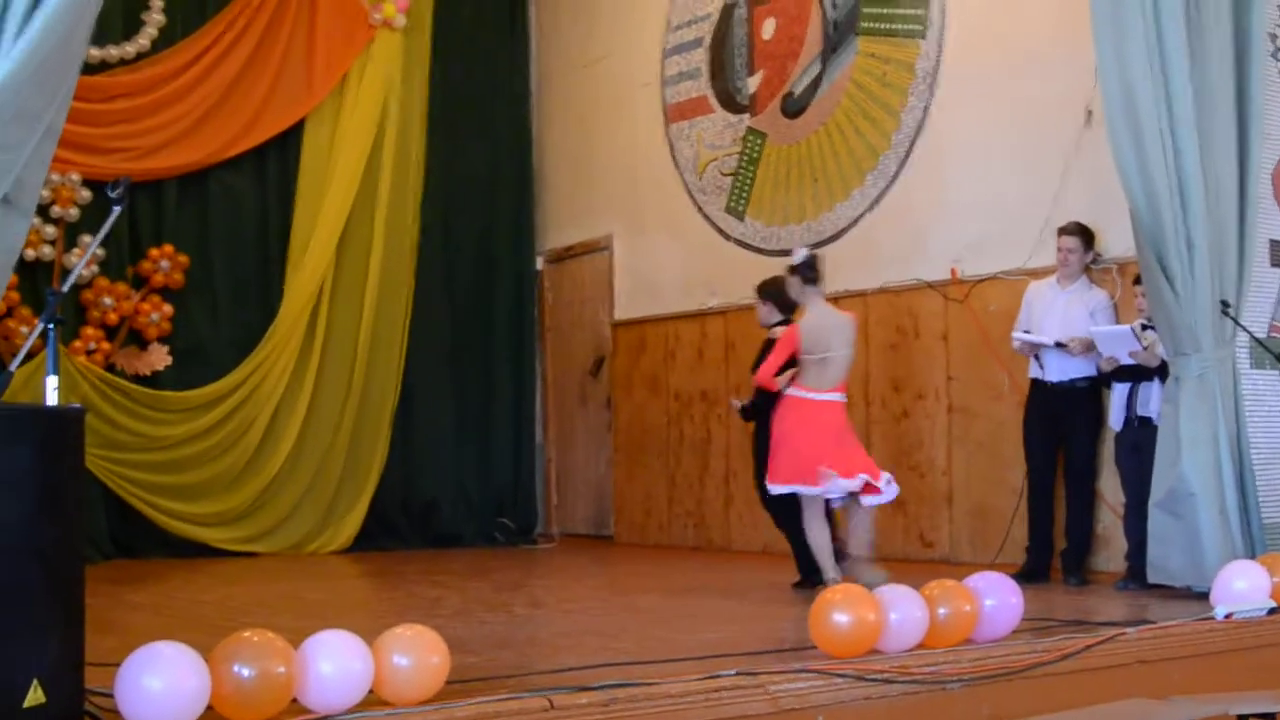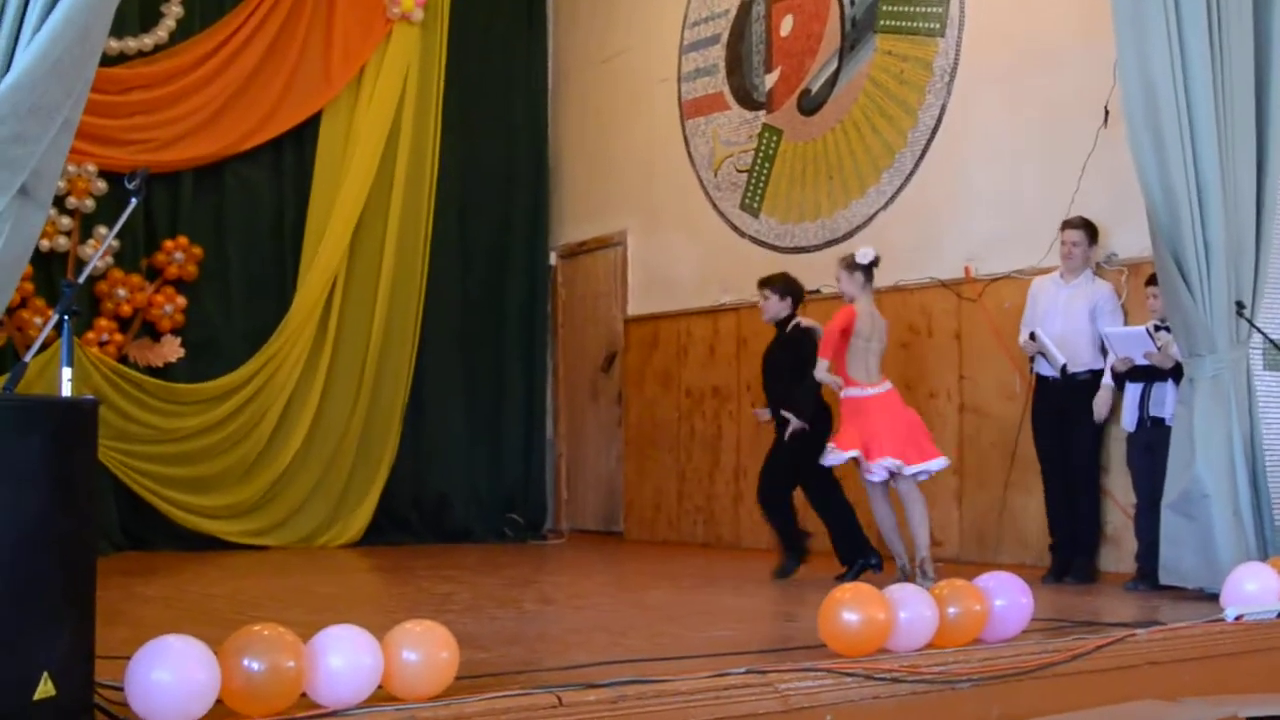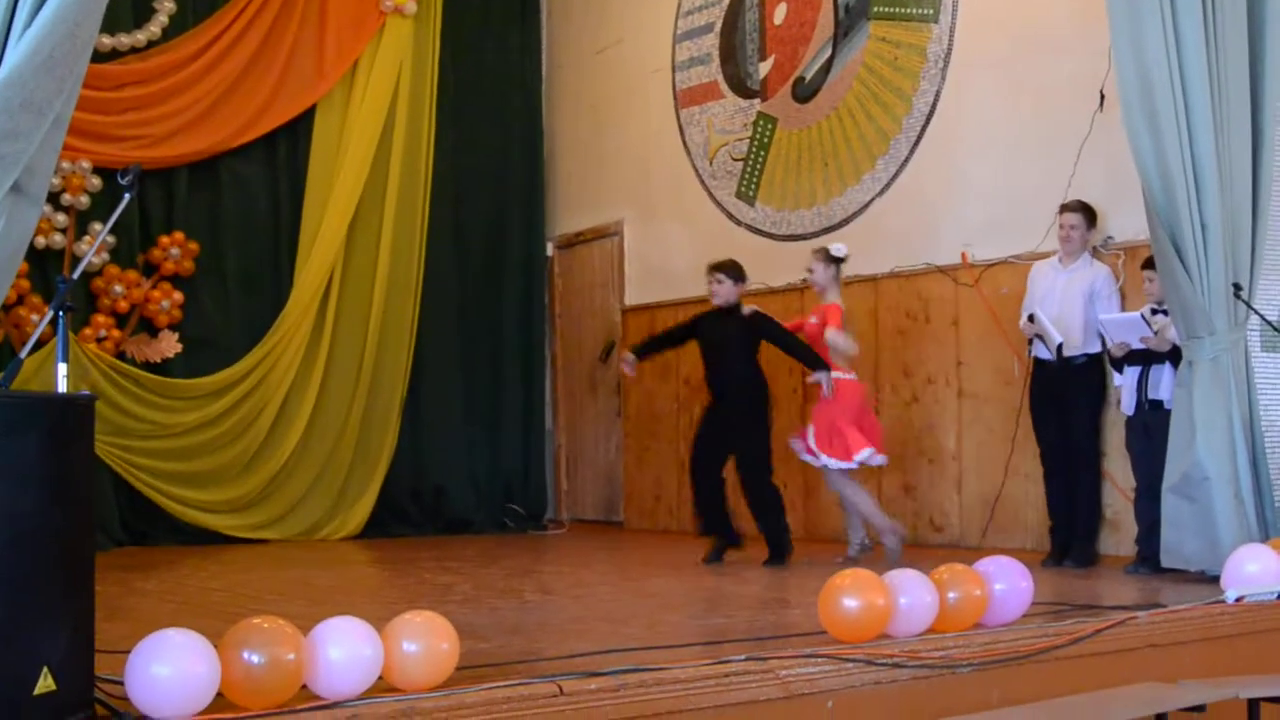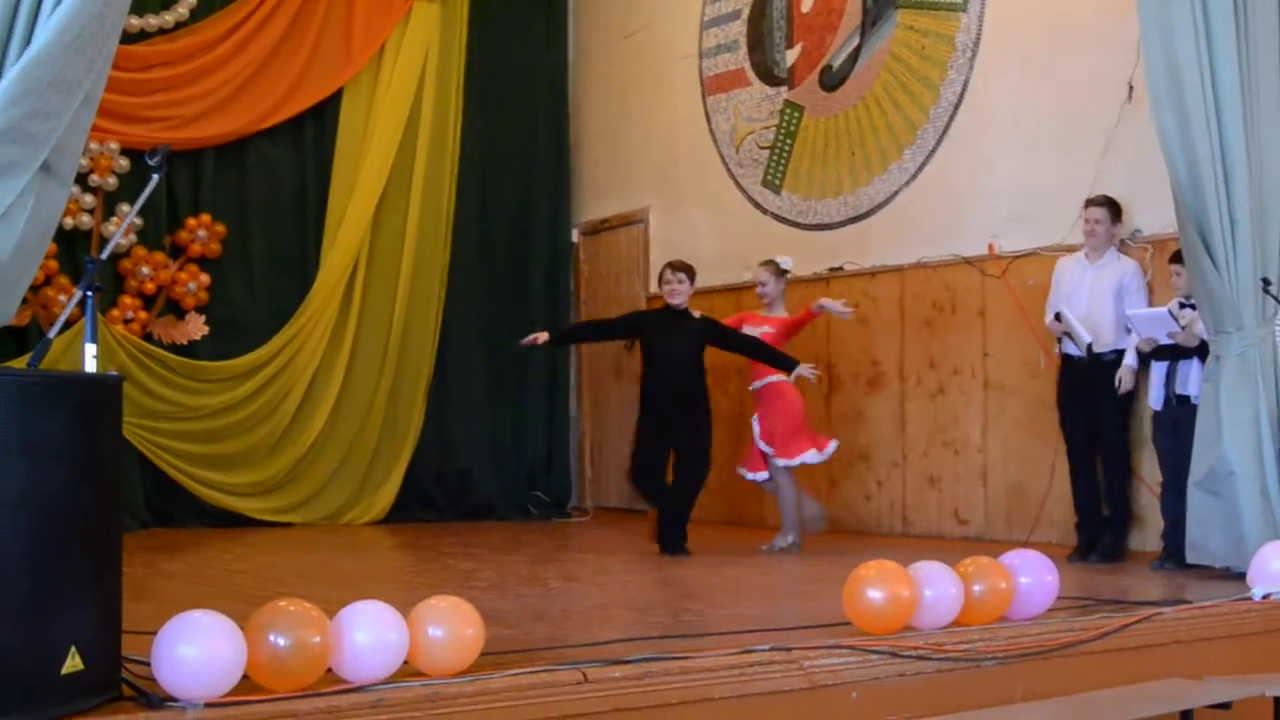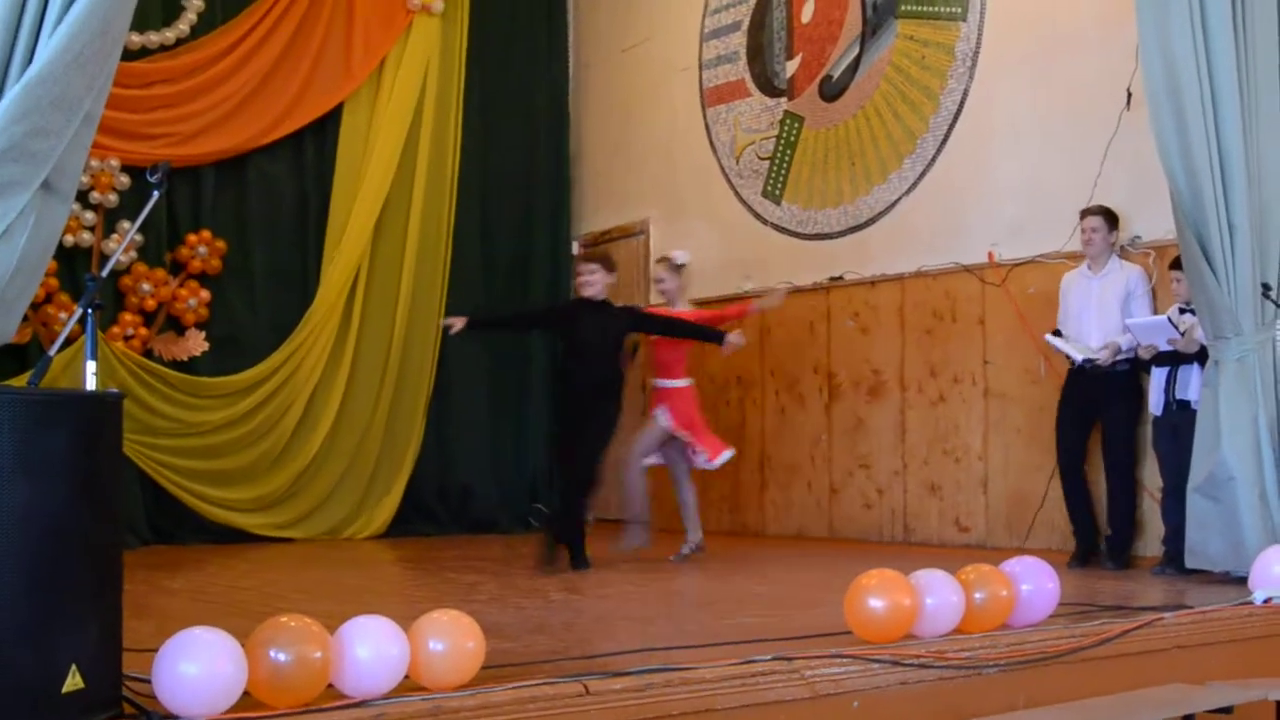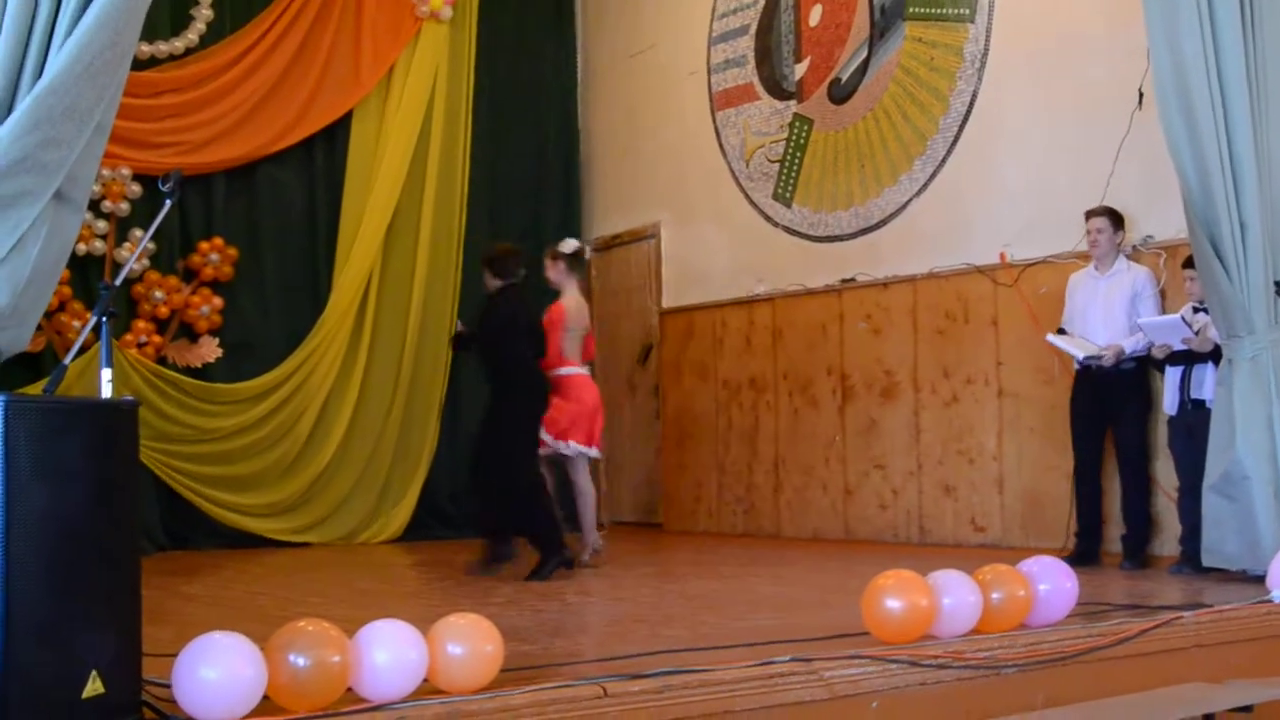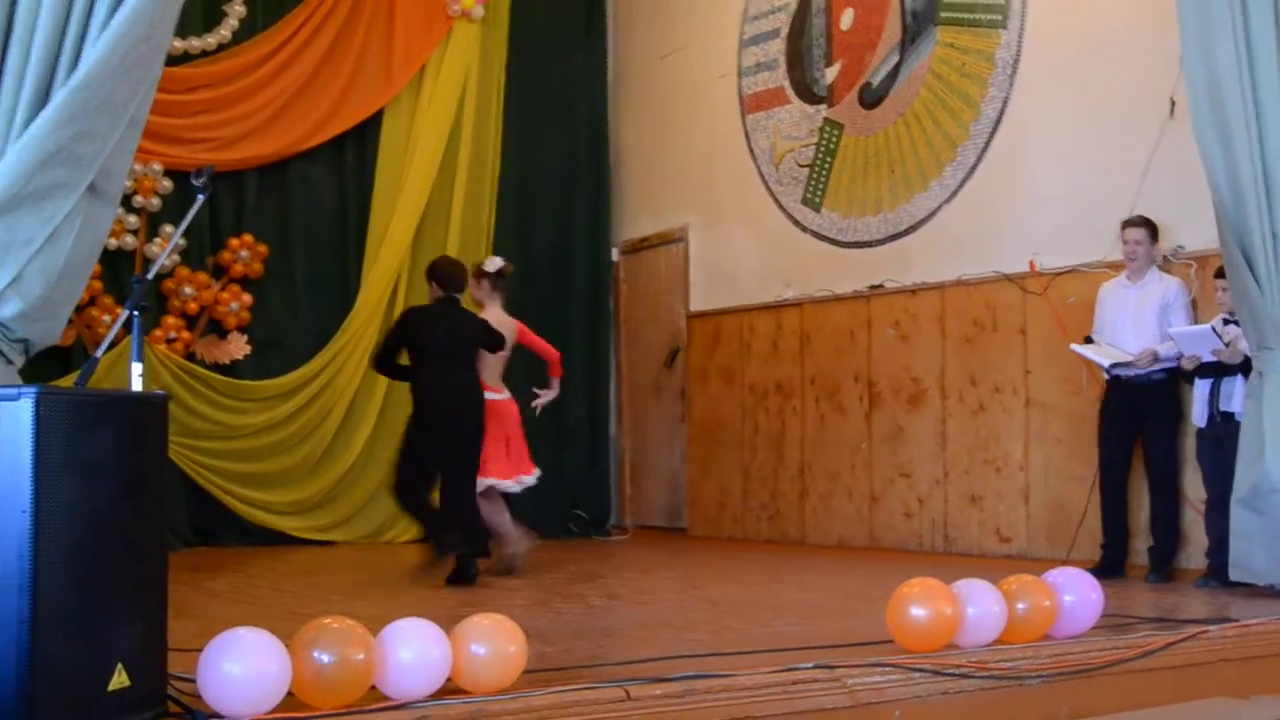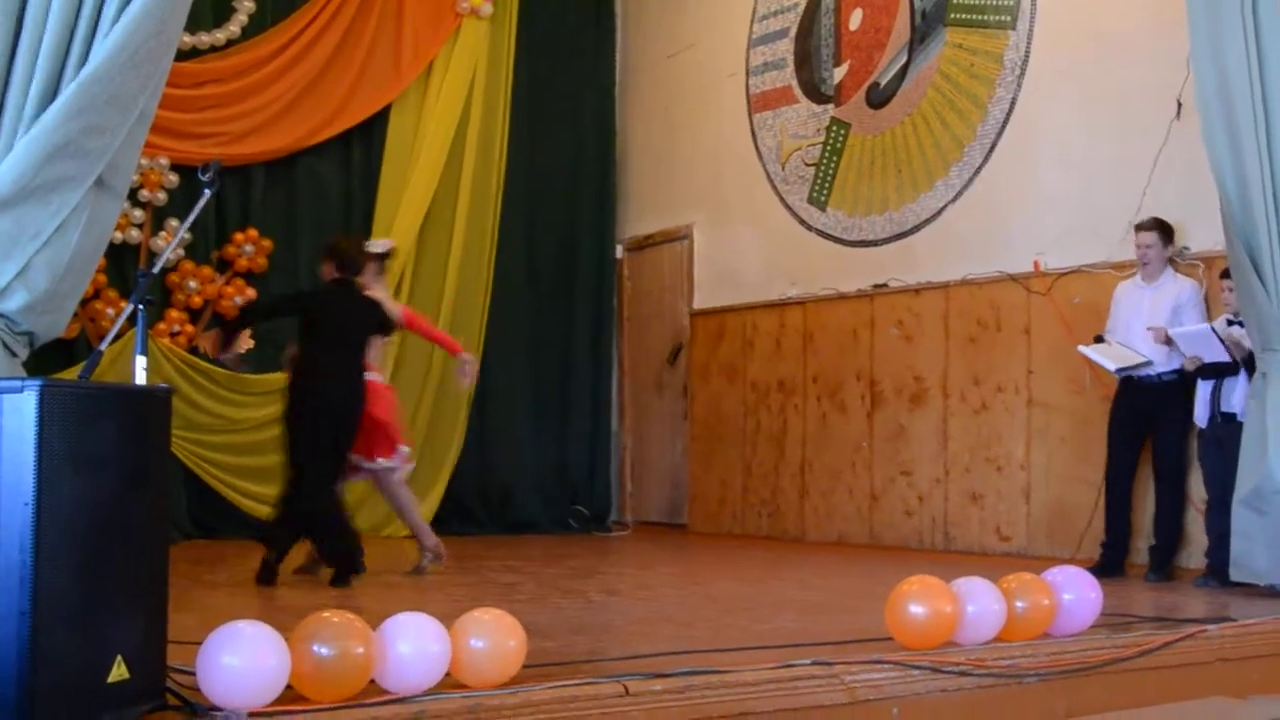
dt=0.4s
person 1, frame 1
left shoulder: (1098, 298)
right shoulder: (1034, 290)
right elbow: (1017, 333)
left wrist: (1090, 347)
right wrist: (1023, 346)
left hip: (1081, 393)
right hip: (1041, 392)
left knee: (1079, 477)
right knee: (1038, 475)
left ankle: (1074, 563)
right ankle: (1038, 560)
person 1, frame 2
left shoulder: (1102, 291)
right shoulder: (1039, 285)
right elbow: (1026, 326)
left wrist: (1107, 387)
right wrist: (1026, 343)
left hip: (1084, 387)
right hip: (1046, 387)
left knee: (1083, 472)
right knee: (1053, 472)
left ankle: (1083, 560)
right ankle: (1061, 556)
person 1, frame 3
left shoulder: (1100, 274)
right shoulder: (1039, 270)
right elbow: (1027, 311)
right wrist: (1025, 326)
left hip: (1082, 370)
right hip: (1044, 371)
left knee: (1082, 455)
right knee: (1052, 456)
left ankle: (1083, 543)
right ankle: (1060, 541)
person 1, frame 4
left shoulder: (1127, 269)
right shoulder: (1064, 266)
right elbow: (1052, 309)
left wrist: (1130, 364)
right wrist: (1052, 323)
left hip: (1110, 367)
right hip: (1072, 367)
left knee: (1113, 450)
right knee: (1078, 452)
left ankle: (1113, 536)
right ankle: (1088, 535)
person 1, frame 5
left shoulder: (1132, 275)
right shoulder: (1070, 280)
left wrist: (1119, 345)
right wrist: (1060, 342)
left hip: (1119, 377)
right hip: (1079, 377)
left knee: (1118, 461)
right knee: (1068, 456)
left ankle: (1119, 546)
right ankle: (1085, 541)
person 1, frame 6
left shoulder: (1139, 276)
right shoulder: (1076, 280)
left wrist: (1123, 348)
right wrist: (1067, 341)
left hip: (1127, 377)
right hip: (1087, 378)
left knee: (1131, 460)
right knee: (1085, 462)
left ankle: (1135, 547)
right ankle: (1087, 545)
person 1, frame 7
left shoulder: (1172, 287)
right shoulder: (1107, 290)
right elbow: (1098, 336)
left wrist: (1158, 352)
right wrist: (1095, 349)
left hip: (1158, 388)
right hip: (1118, 388)
left knee: (1161, 472)
right knee: (1111, 472)
left ankle: (1161, 560)
right ankle: (1112, 556)
person 1, frame 8
left shoulder: (1187, 289)
right shoulder: (1123, 290)
right elbow: (1111, 335)
left wrist: (1172, 339)
left hip: (1170, 389)
right hip: (1130, 388)
left knee: (1168, 474)
right knee: (1117, 470)
left ankle: (1162, 559)
right ankle: (1112, 556)
person 2, frame 1
left shoulder: (796, 331)
right shoulder: (849, 320)
left elbow: (762, 378)
left wrist: (781, 382)
left hip: (796, 412)
right hip: (831, 414)
left knee: (812, 503)
right knee: (864, 491)
left ankle: (833, 578)
right ankle: (858, 562)
person 2, frame 2
left shoulder: (850, 312)
right shoulder: (879, 320)
left elbow: (832, 332)
left wrist: (822, 367)
left hip: (860, 408)
right hip: (887, 402)
left knee: (877, 489)
right knee: (906, 485)
left ankle: (904, 563)
right ankle: (923, 560)
person 2, frame 3
left shoulder: (832, 307)
right shoulder: (821, 309)
left elbow: (833, 329)
right elbow: (797, 328)
left wrist: (832, 336)
left hip: (837, 393)
right hip: (844, 391)
left knee: (836, 475)
right knee: (840, 472)
left ankle: (885, 528)
right ankle: (857, 539)
person 2, frame 4
left shoulder: (784, 323)
right shoulder: (748, 318)
left elbow: (800, 319)
left wrist: (820, 306)
left hip: (777, 396)
right hip: (767, 399)
left knee: (781, 468)
right knee: (772, 469)
left ankle: (789, 533)
right ankle: (809, 511)
person 2, frame 5
left shoulder: (693, 317)
right shoulder: (654, 314)
left elbow: (722, 316)
left wrist: (759, 304)
left hip: (677, 398)
right hip: (660, 397)
left knee: (632, 459)
right knee: (679, 471)
left ankle: (637, 524)
right ankle: (694, 536)
person 2, frame 6
left shoulder: (562, 308)
right shoulder: (580, 305)
left elbow: (552, 356)
left hip: (571, 391)
right hip: (579, 389)
right knee: (577, 469)
right ankle: (590, 539)
person 2, frame 7
right shoulder: (513, 326)
right elbow: (553, 355)
right wrist: (553, 387)
left hip: (486, 408)
right hip: (505, 407)
left knee: (474, 490)
right knee: (486, 490)
left ankle: (514, 541)
right ankle: (510, 551)
person 2, frame 8
right shoulder: (396, 309)
right elbow: (434, 333)
right wrist: (463, 356)
left hip: (363, 393)
right hip: (379, 395)
right knee: (389, 481)
right ankle: (429, 544)
person 3, frame 1
left shoulder: (775, 343)
left elbow: (767, 393)
left wrist: (745, 410)
left hip: (773, 433)
left knee: (780, 501)
right knee: (798, 500)
left ankle: (813, 569)
right ankle: (819, 567)
person 3, frame 2
left shoulder: (800, 334)
right shoulder: (785, 335)
left elbow: (813, 375)
left wrist: (801, 414)
right wrist: (771, 408)
left hip: (804, 426)
right hip: (799, 425)
left knee: (771, 488)
right knee: (823, 492)
left ankle: (794, 550)
right ankle: (861, 554)
person 3, frame 3
left shoulder: (752, 319)
right shoulder: (704, 321)
left elbow: (789, 342)
right elbow: (671, 336)
left wrist: (820, 367)
right wrist: (635, 353)
left hip: (749, 405)
right hip: (719, 406)
left knee: (755, 474)
right knee: (702, 468)
left ankle: (779, 543)
right ankle: (722, 535)
person 3, frame 4
left shoulder: (702, 325)
right shoulder: (646, 321)
left elbow: (745, 344)
right elbow: (601, 329)
left wrist: (791, 365)
right wrist: (552, 336)
left hip: (692, 411)
right hip: (654, 410)
left knee: (692, 472)
right knee: (643, 473)
left ankle: (671, 536)
right ankle: (673, 532)
person 3, frame 5
left shoulder: (624, 316)
right shoulder: (566, 312)
left elbow: (669, 325)
right elbow: (520, 321)
left wrist: (720, 337)
right wrist: (470, 322)
left hip: (604, 404)
right hip: (569, 402)
left knee: (582, 468)
right knee: (570, 472)
left ankle: (560, 536)
right ankle: (575, 547)
person 3, frame 6
left shoulder: (499, 304)
right shoulder: (516, 303)
left elbow: (478, 342)
right elbow: (538, 349)
left wrist: (460, 337)
left hip: (520, 395)
right hip: (513, 395)
left knee: (518, 471)
right knee: (488, 464)
left ankle: (553, 550)
right ankle: (501, 542)
person 3, frame 7
left shoulder: (414, 317)
right shoulder: (474, 322)
left elbow: (382, 362)
right elbow: (498, 344)
left hip: (432, 412)
right hip: (470, 412)
left knee: (408, 486)
right knee: (459, 488)
left ankle: (446, 536)
right ankle: (466, 561)
person 3, frame 8
left shoulder: (312, 299)
right shoulder: (367, 307)
left elbow: (256, 311)
right elbow: (386, 327)
left wrist: (224, 335)
left hip: (310, 398)
right hip: (349, 401)
left knee: (311, 480)
right knee: (322, 477)
left ankle: (348, 557)
right ankle: (275, 552)
person 4, frame 1
right shoulder: (1130, 331)
right elbow: (1114, 380)
left wrist: (1157, 363)
right wrist: (1104, 369)
left hip: (1158, 427)
right hip: (1127, 426)
right knee: (1134, 500)
right ankle: (1137, 569)
person 4, frame 2
right shoulder: (1143, 332)
right elbow: (1125, 382)
left wrist: (1171, 365)
right wrist: (1117, 370)
left hip: (1171, 428)
right hip: (1139, 428)
right knee: (1145, 500)
right ankle: (1147, 570)
person 4, frame 3
right shoulder: (1141, 316)
right elbow: (1125, 366)
left wrist: (1168, 348)
right wrist: (1115, 354)
left hip: (1169, 411)
right hip: (1138, 411)
right knee: (1145, 484)
right ankle: (1148, 553)
person 4, frame 4
right shoulder: (1170, 309)
right elbow: (1153, 359)
left wrist: (1197, 343)
right wrist: (1142, 349)
left hip: (1196, 406)
right hip: (1165, 406)
right knee: (1171, 479)
right ankle: (1173, 548)
person 4, frame 5
right shoulder: (1171, 315)
left wrist: (1197, 349)
right wrist: (1144, 356)
left hip: (1196, 411)
right hip: (1165, 411)
right knee: (1172, 484)
right ankle: (1174, 554)
person 4, frame 6
right shoulder: (1184, 314)
left wrist: (1211, 348)
right wrist: (1158, 356)
left hip: (1212, 410)
right hip: (1180, 410)
right knee: (1188, 483)
right ankle: (1191, 553)
person 4, frame 7
right shoulder: (1214, 325)
left wrist: (1241, 360)
right wrist: (1187, 367)
left hip: (1241, 422)
right hip: (1209, 422)
right knee: (1215, 496)
right ankle: (1218, 566)
person 4, frame 8
right shoulder: (1218, 325)
left wrist: (1244, 354)
right wrist: (1190, 367)
left hip: (1242, 423)
right hip: (1210, 422)
right knee: (1216, 496)
right ankle: (1217, 565)
